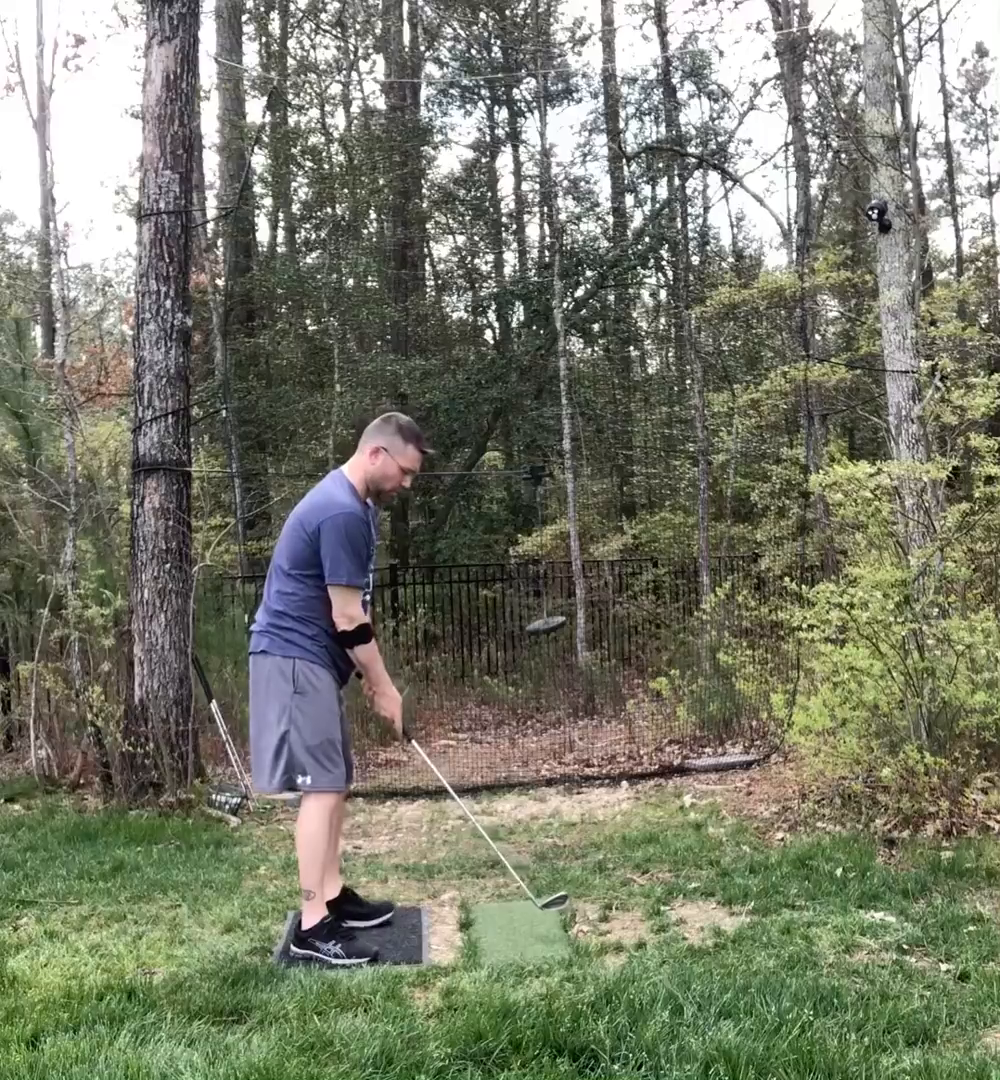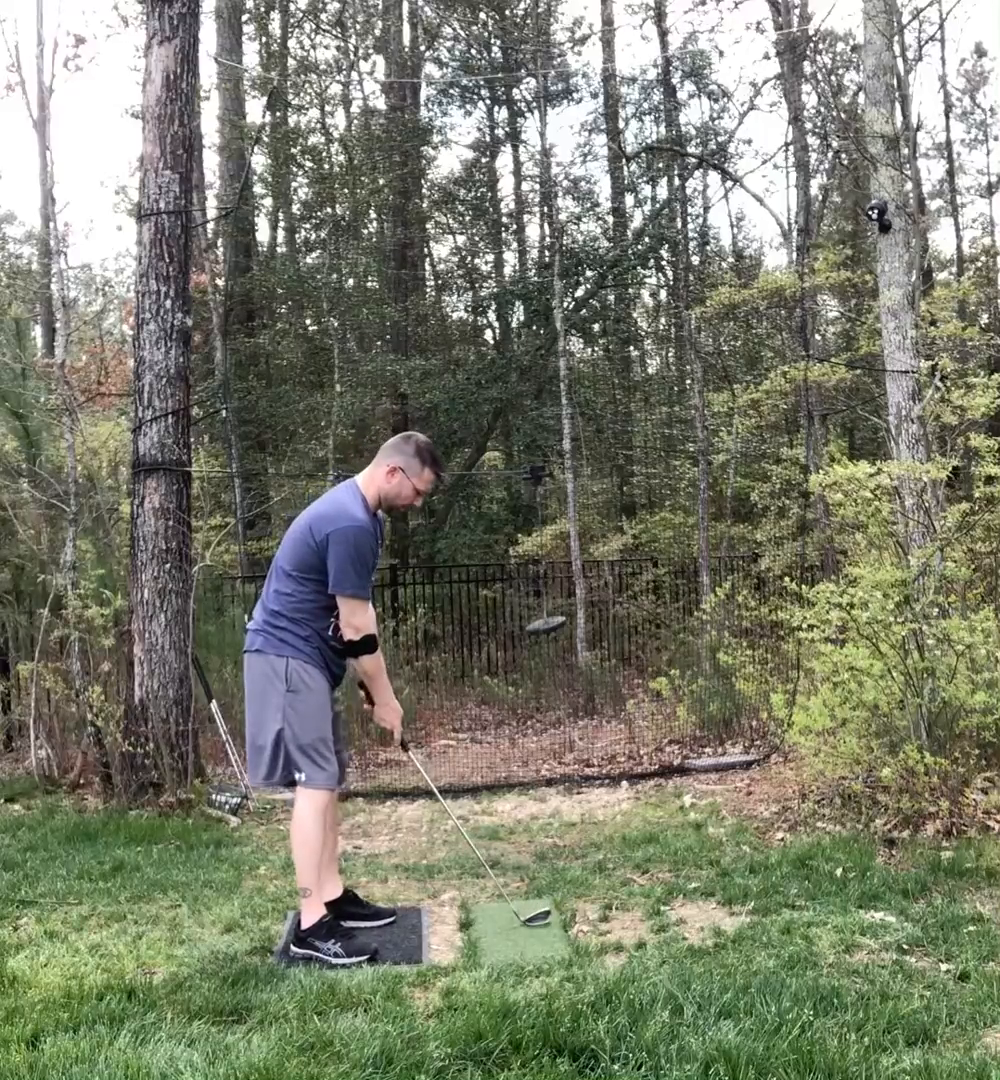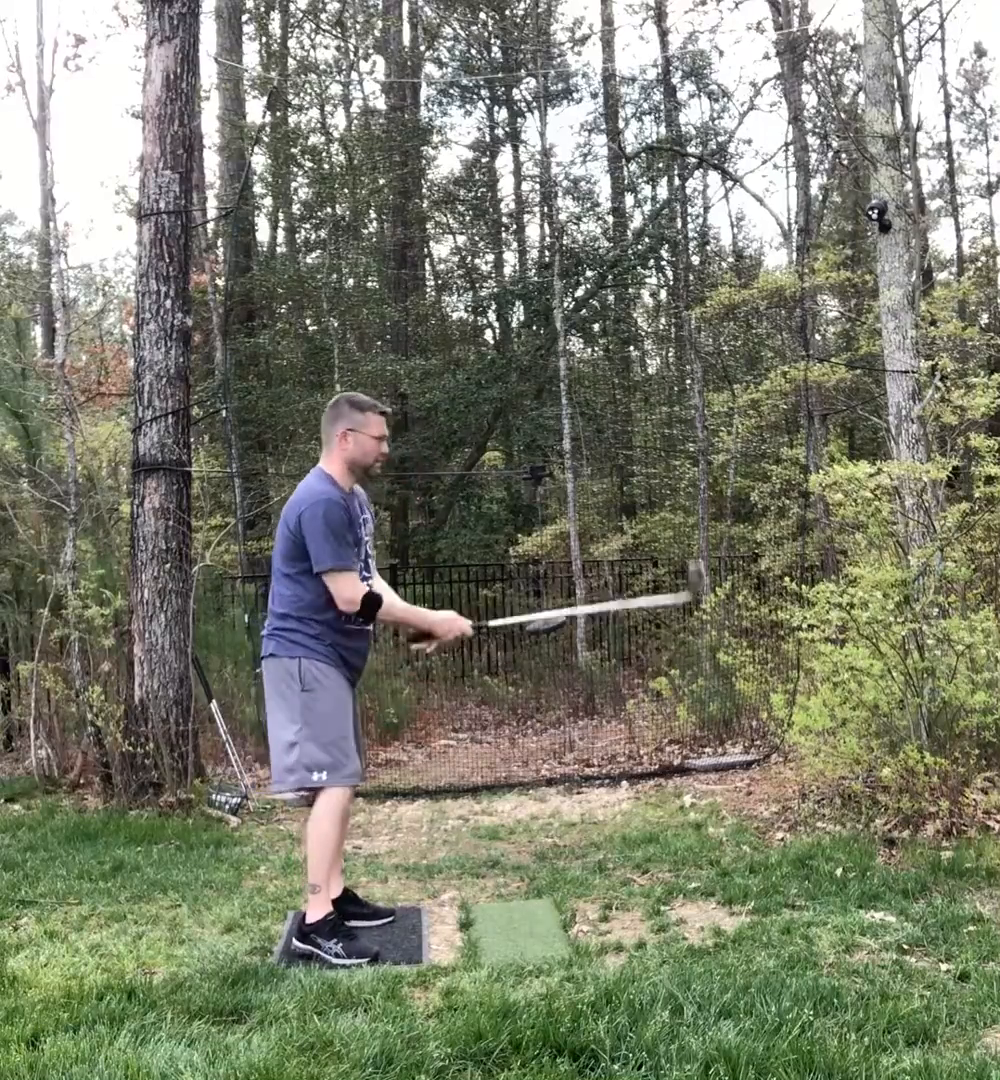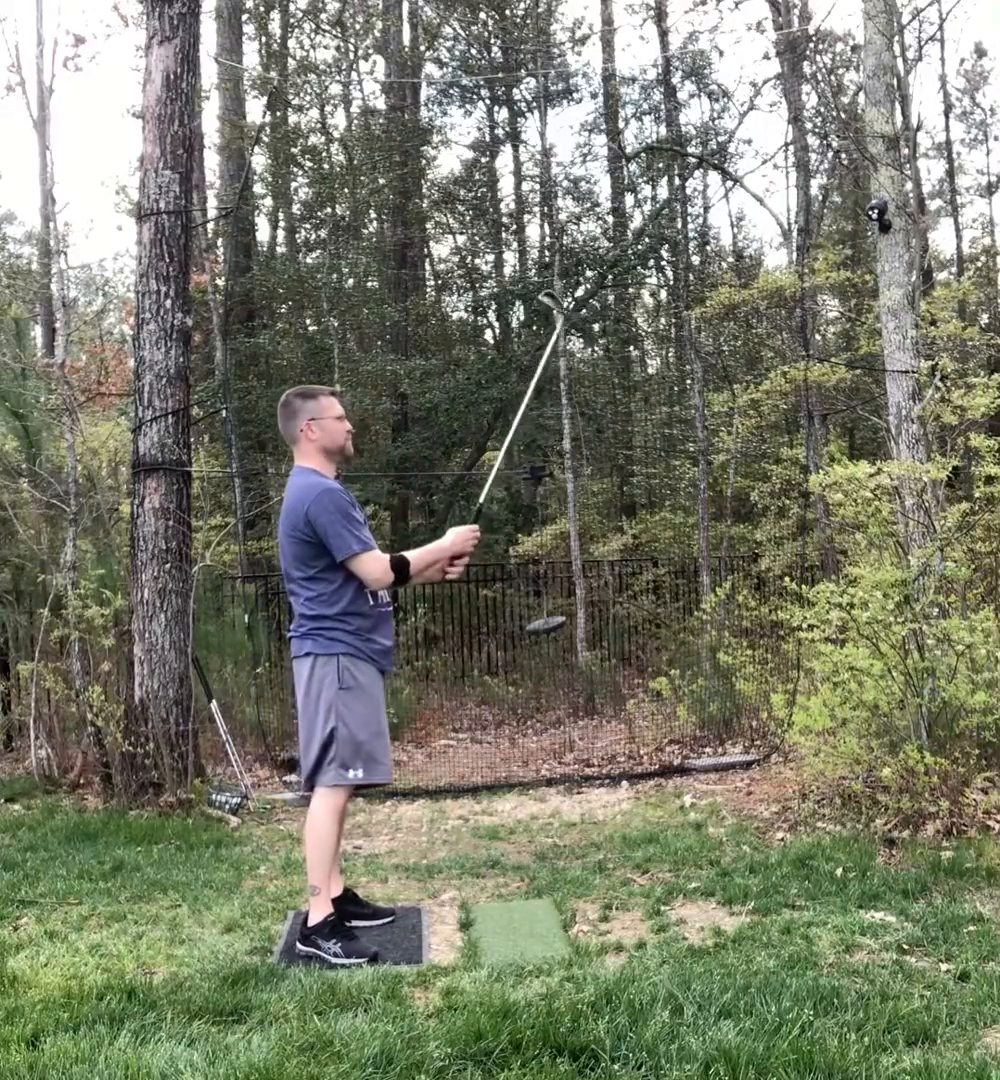
dt=0.7s
person 1, frame 1
left shoulder: (357, 505)
right shoulder: (341, 512)
left elbow: (358, 606)
right elbow: (346, 618)
left wrist: (377, 676)
right wrist: (382, 687)
left hip: (315, 660)
right hip: (296, 660)
left knee: (334, 784)
right knee: (321, 787)
left ankle: (333, 895)
right ankle: (313, 926)
person 1, frame 2
left shoulder: (356, 508)
right shoulder: (351, 524)
left elbow: (358, 613)
right elbow: (355, 626)
left wrist: (374, 684)
right wrist: (385, 697)
left hip: (304, 657)
right hip: (288, 657)
left knee: (327, 781)
right knee: (315, 784)
left ankle: (332, 895)
right ankle: (312, 924)
person 1, frame 3
left shoulder: (354, 498)
right shoulder: (321, 502)
left elbow: (368, 580)
right elbow: (351, 599)
left wrist: (418, 620)
right wrist: (430, 621)
left hip: (331, 659)
right hip: (306, 659)
left knee: (343, 780)
right knee: (334, 782)
left ankle: (334, 893)
right ankle: (317, 920)
person 1, frame 4
left shoulder: (322, 491)
right shoulder: (320, 494)
left elbow: (370, 572)
right elbow: (378, 574)
left wrist: (434, 567)
right wrist: (443, 547)
left hip: (347, 654)
right hip: (336, 655)
left knee: (337, 783)
right knee: (333, 783)
left ankle: (336, 894)
right ankle: (318, 922)
